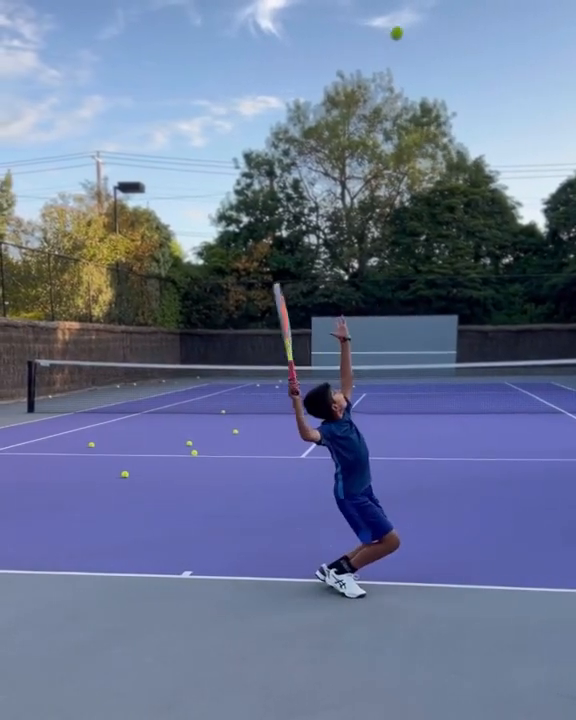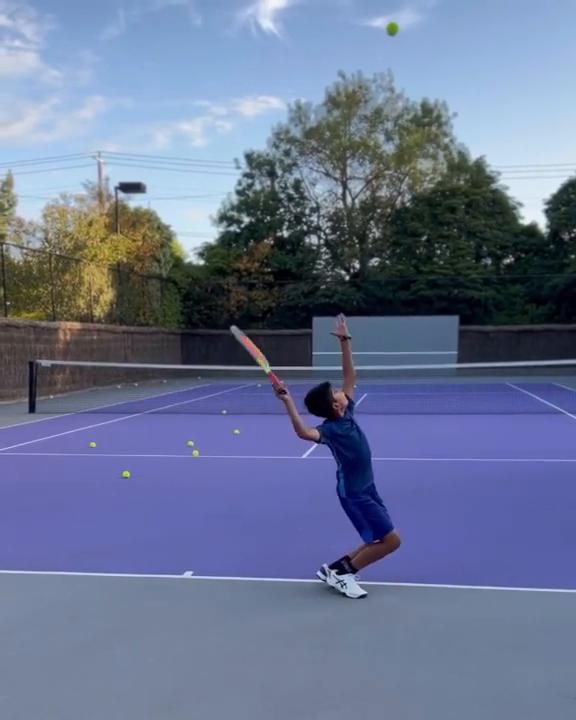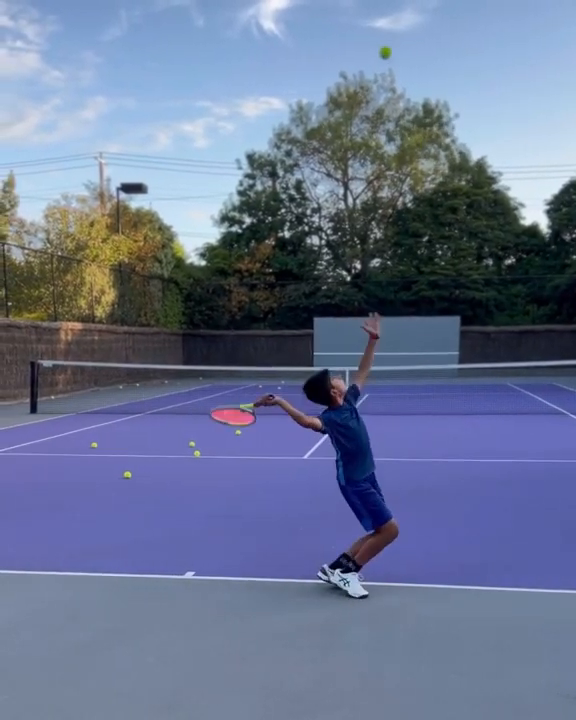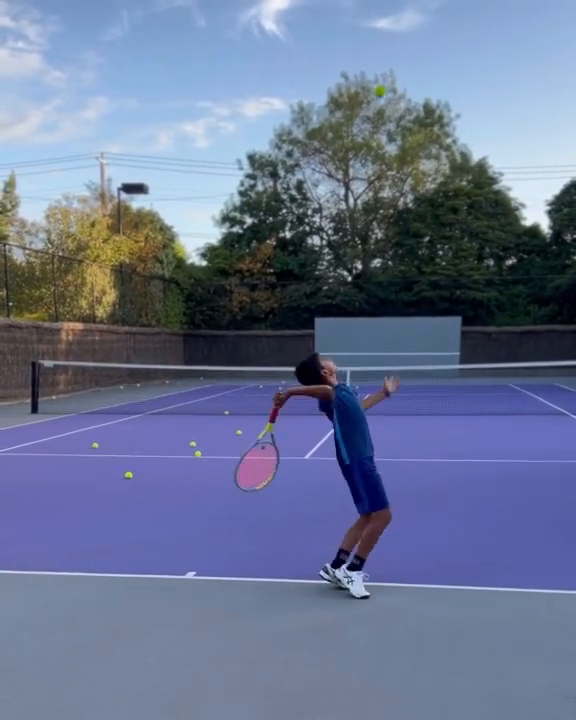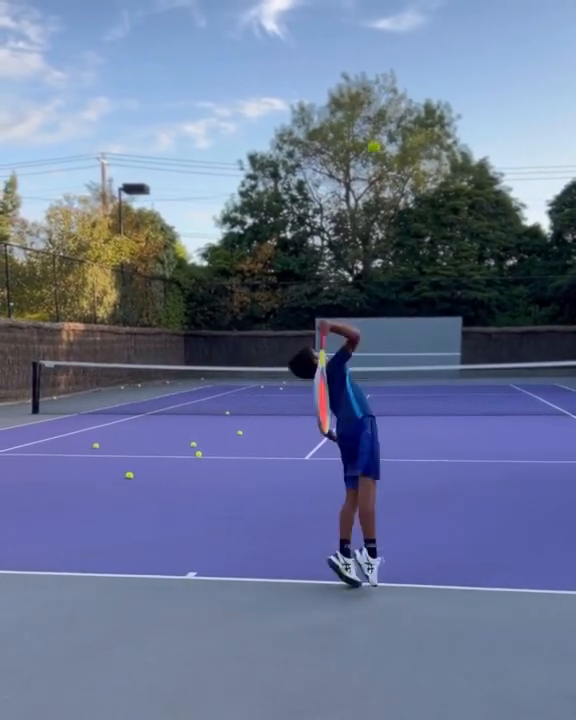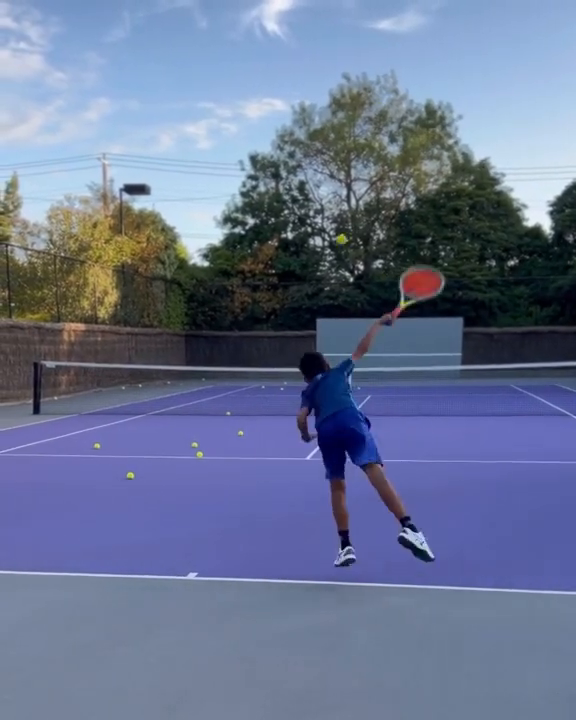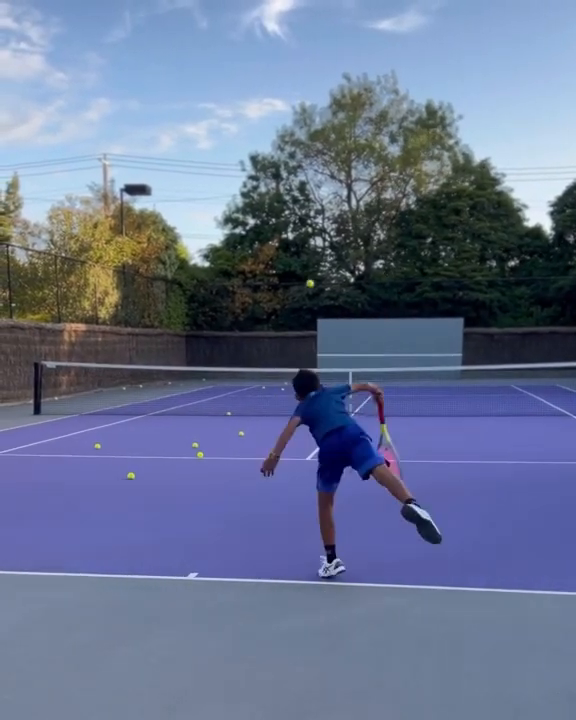
dt=0.1s
person 1, frame 1
left shoulder: (344, 416)
right shoulder: (330, 430)
left elbow: (347, 376)
right elbow: (306, 434)
left wrist: (344, 341)
right wrist: (296, 400)
left hip: (363, 491)
right hip: (351, 496)
left knee: (380, 540)
right knee: (390, 541)
left ankle: (333, 568)
right ankle: (340, 572)
person 1, frame 2
left shoulder: (346, 415)
right shoulder: (332, 428)
left elbow: (348, 374)
right elbow: (303, 432)
left wrist: (344, 341)
right wrist: (286, 401)
left hip: (366, 490)
right hip: (354, 494)
left knee: (383, 540)
right knee: (392, 541)
left ankle: (337, 569)
right ankle: (338, 571)
person 1, frame 3
left shoulder: (348, 402)
right shoulder: (331, 418)
left elbow: (362, 373)
right elbow: (306, 421)
left wrist: (373, 340)
right wrist: (280, 402)
left hip: (366, 478)
right hip: (355, 483)
left knee: (379, 532)
right knee: (389, 530)
left ankle: (338, 567)
right ankle: (344, 571)
person 1, frame 4
left shoulder: (343, 390)
right shoulder: (328, 393)
left elbow: (362, 404)
right elbow: (321, 390)
left wrist: (384, 392)
right wrist: (289, 392)
left hip: (357, 459)
right hip: (356, 460)
left knee: (367, 518)
right knee: (382, 515)
left ankle: (337, 566)
right ankle: (351, 570)
person 1, frame 5
left shoulder: (330, 379)
right shoulder: (333, 366)
right elbow: (355, 336)
right wrist: (331, 326)
left hip: (347, 434)
right hip: (360, 428)
left knee: (353, 496)
right knee: (367, 489)
left ankle: (344, 554)
right ankle: (370, 554)
person 1, frame 6
left shoulder: (308, 391)
right shoulder: (338, 371)
left elbow: (301, 418)
right elbow: (362, 348)
left wrist: (306, 435)
right wrist: (380, 322)
left hip: (329, 433)
right hip: (352, 423)
left knee: (337, 487)
right knee: (377, 475)
left ankle: (345, 547)
right ankle: (408, 528)
person 1, frame 7
left shoulder: (302, 407)
right shoulder: (332, 392)
left elbow: (290, 427)
right elbow: (362, 386)
left wrist: (274, 454)
right wrist: (376, 391)
left hip: (329, 446)
right hip: (352, 436)
left knee: (325, 504)
right knee: (383, 472)
left ankle: (331, 561)
right ankle: (411, 505)
